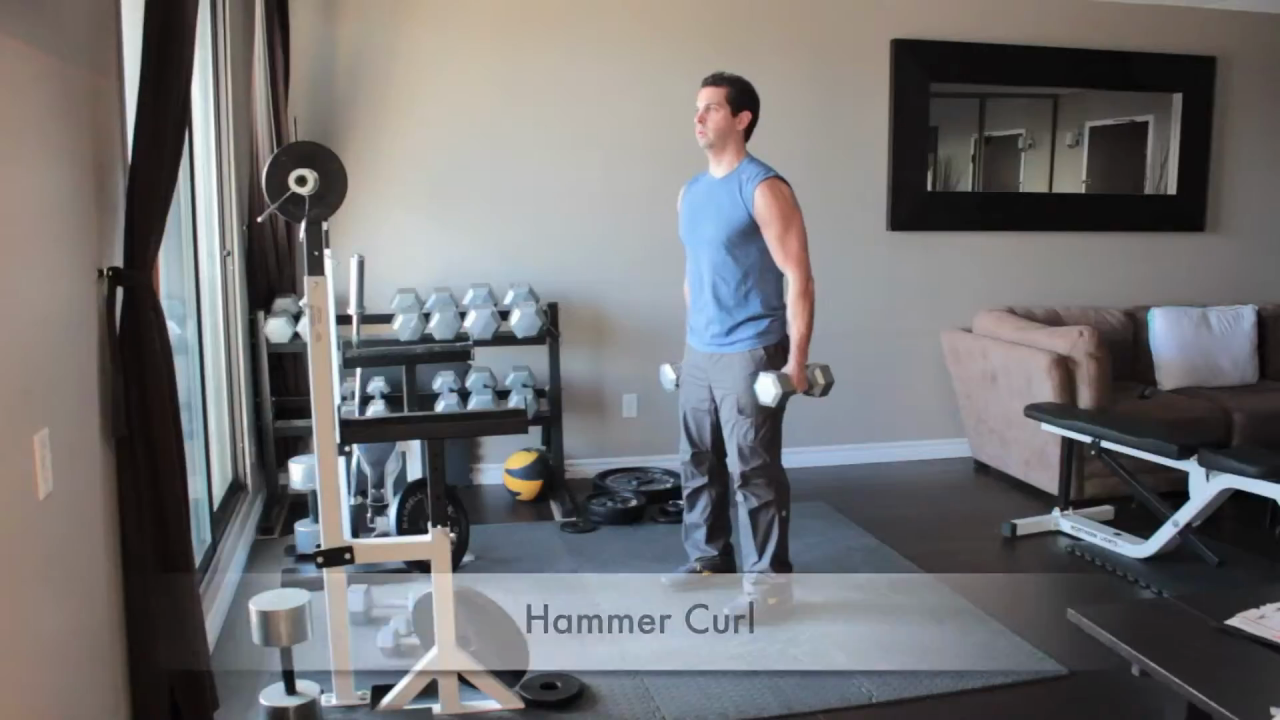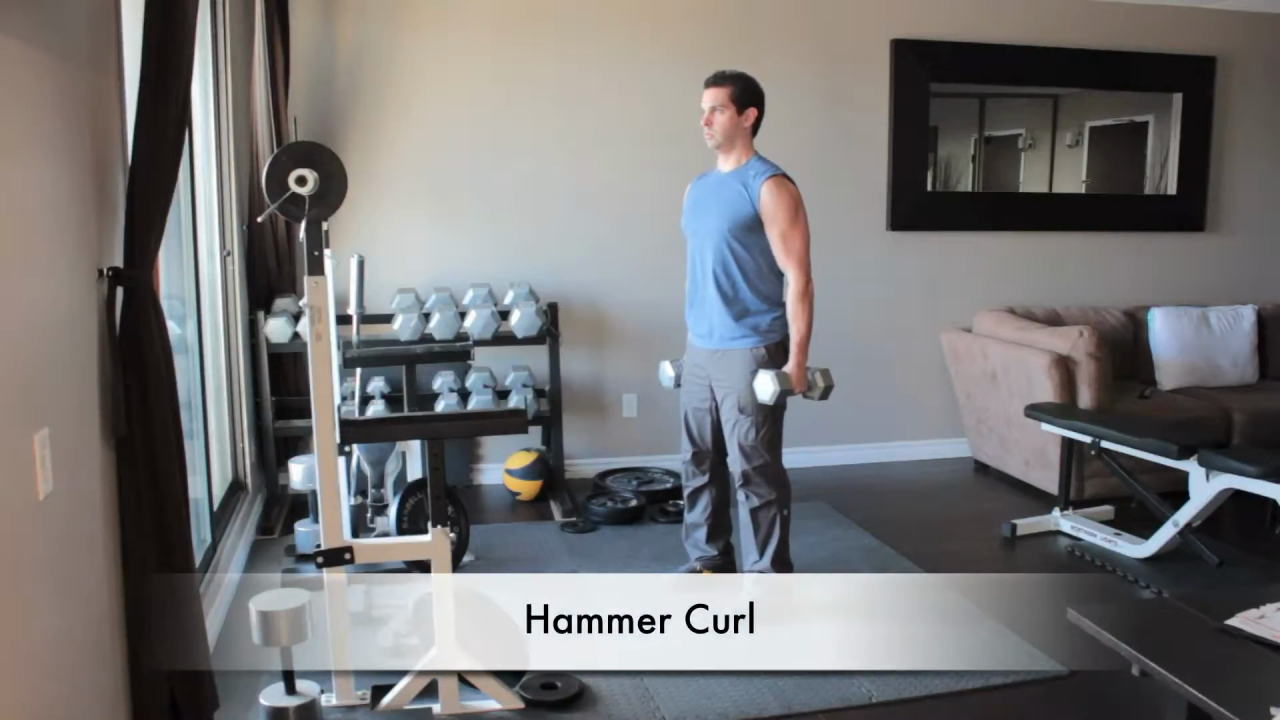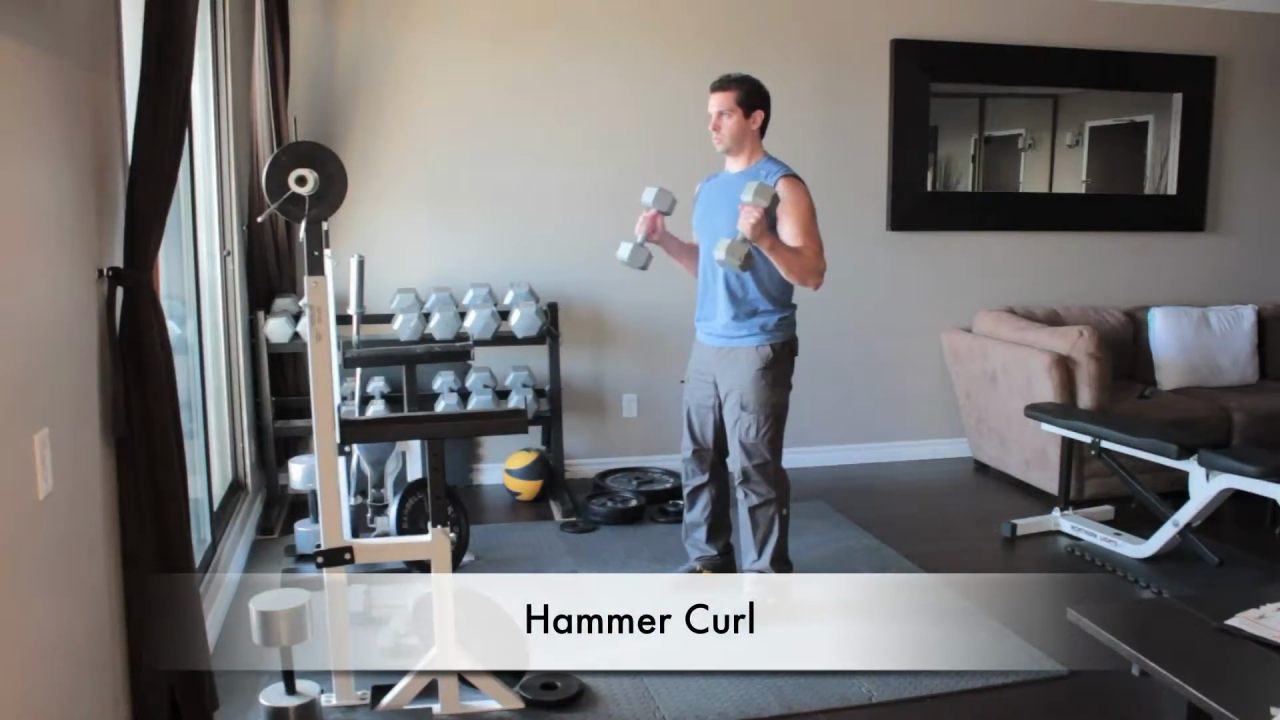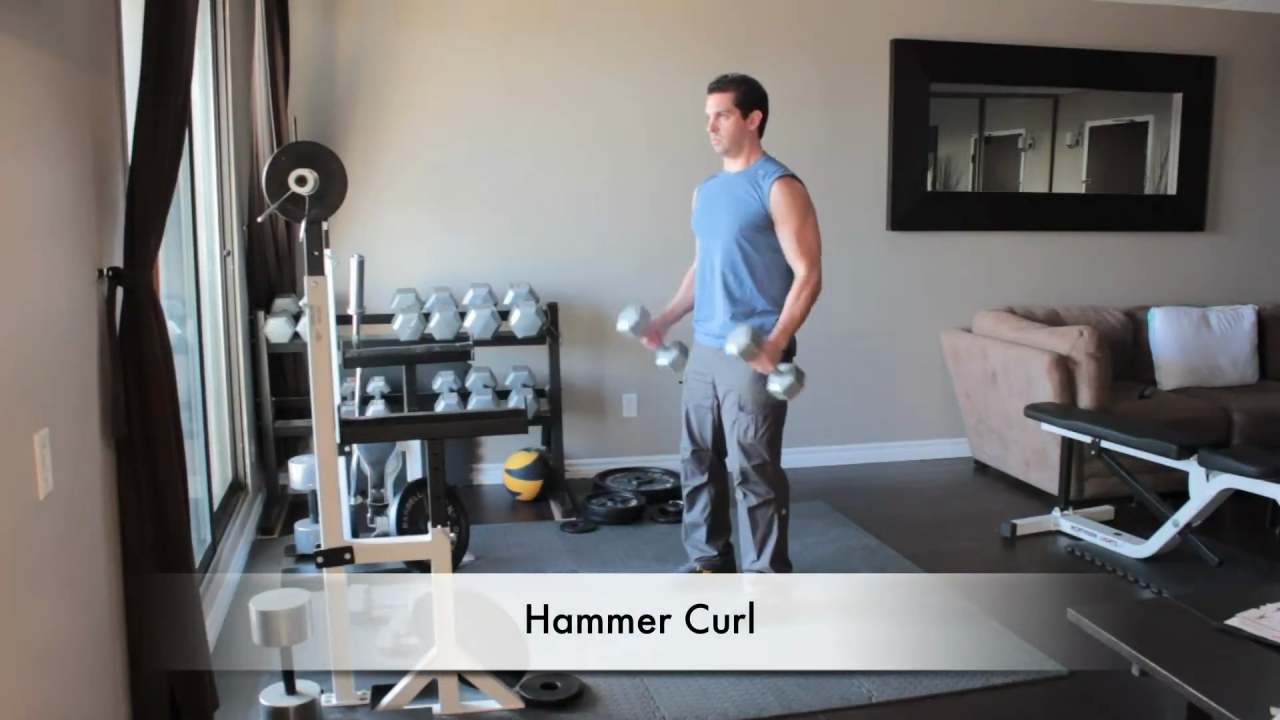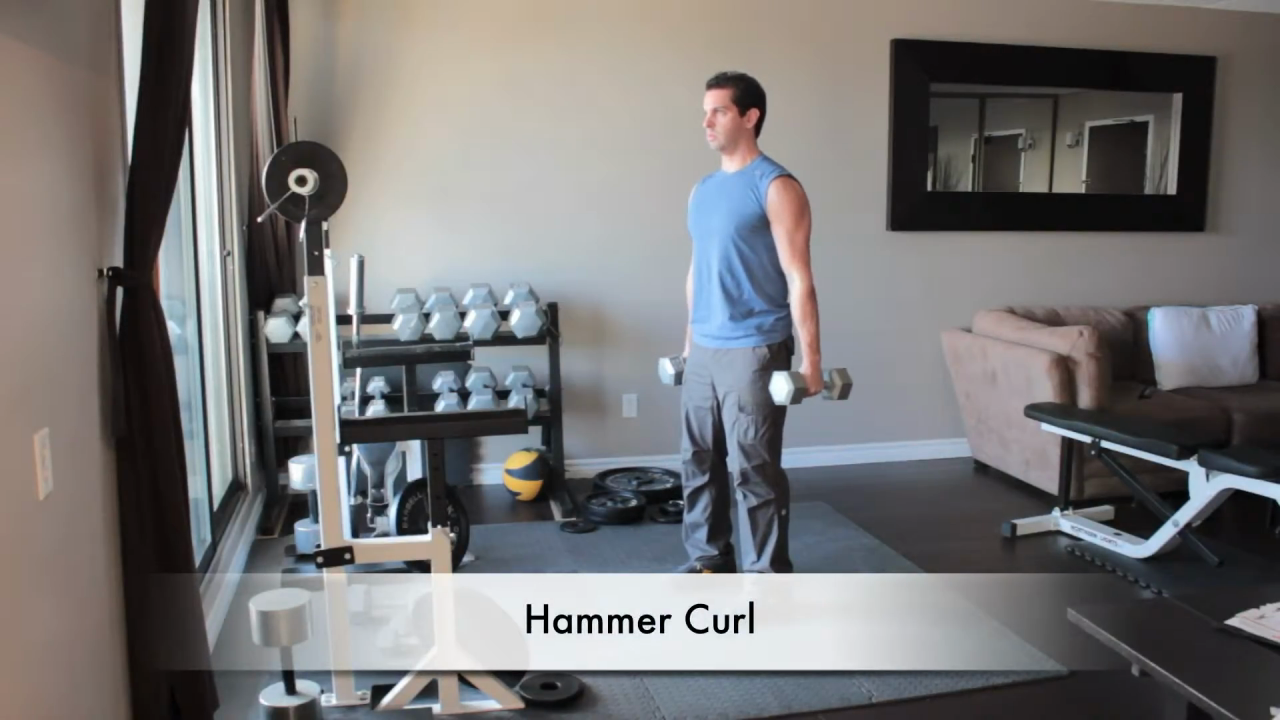
dt=1s
person 1, frame 1
left shoulder: (764, 189)
right shoulder: (690, 192)
left elbow: (798, 277)
left wrist: (797, 359)
left hip: (750, 354)
right hip: (700, 354)
left knee: (754, 472)
right knee: (699, 465)
left ankle: (770, 581)
right ankle: (709, 555)
person 1, frame 2
left shoulder: (771, 187)
right shoulder: (697, 187)
left elbow: (798, 278)
left wrist: (796, 359)
left hip: (751, 353)
right hip: (699, 351)
left knee: (754, 470)
right knee: (699, 464)
left ankle: (768, 577)
right ankle: (708, 559)
person 1, frame 3
left shoulder: (782, 186)
right shoulder: (708, 188)
left elbow: (812, 273)
left wrist: (763, 238)
right wrist: (663, 239)
left hip: (758, 350)
right hip: (706, 345)
left knee: (755, 468)
right knee: (699, 459)
left ankle: (766, 576)
right ankle: (708, 559)
person 1, frame 4
left shoulder: (779, 187)
right shoulder: (705, 190)
left elbow: (809, 275)
left wrist: (777, 342)
right wrist: (664, 319)
left hip: (754, 356)
right hip: (704, 348)
left knee: (754, 469)
right knee: (698, 461)
left ankle: (766, 575)
right ankle: (708, 559)
person 1, frame 5
left shoulder: (776, 187)
right shoulder: (702, 189)
left elbow: (798, 278)
left wrist: (810, 359)
right wrist: (690, 341)
left hip: (754, 352)
right hip: (703, 350)
left knee: (754, 470)
right knee: (699, 463)
left ankle: (767, 575)
right ankle: (708, 559)
